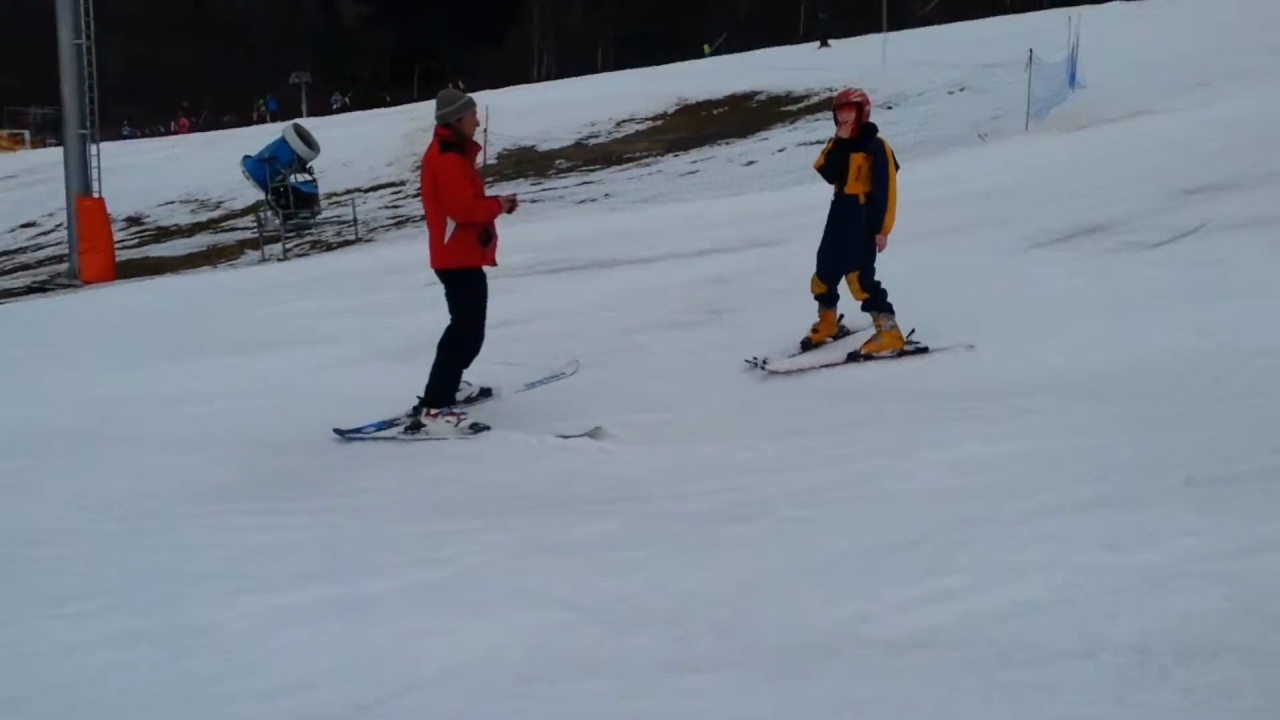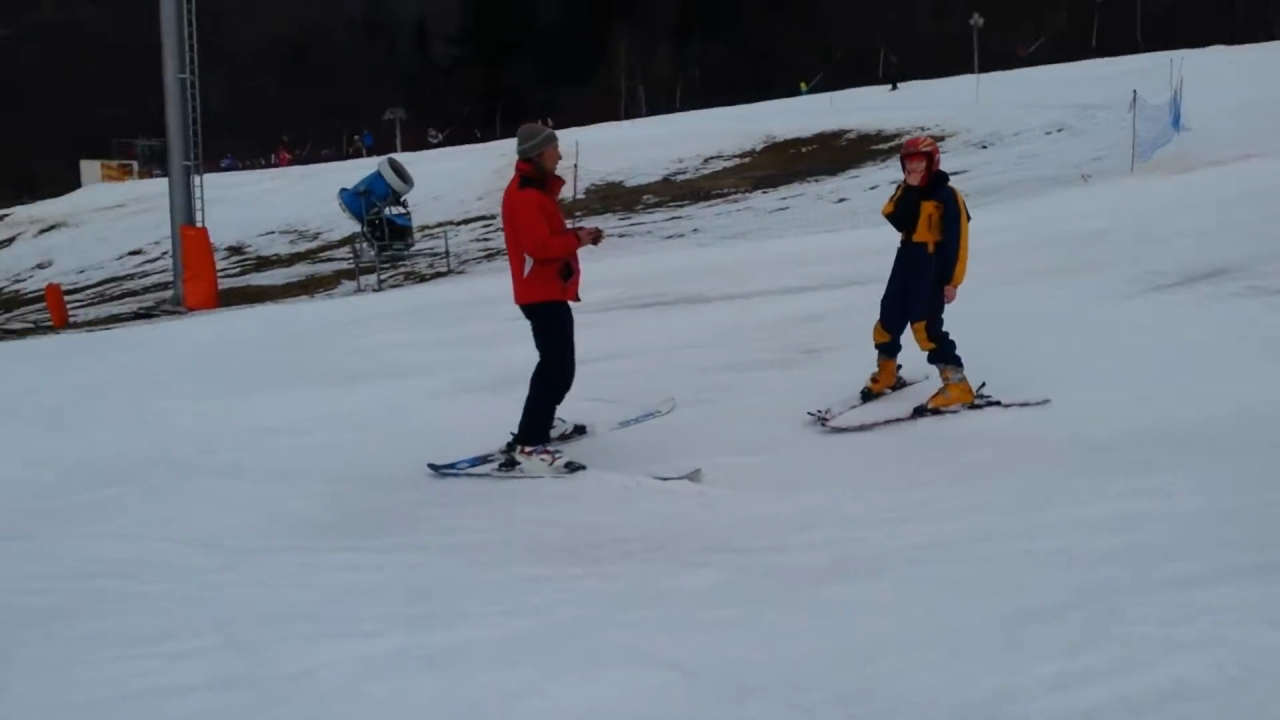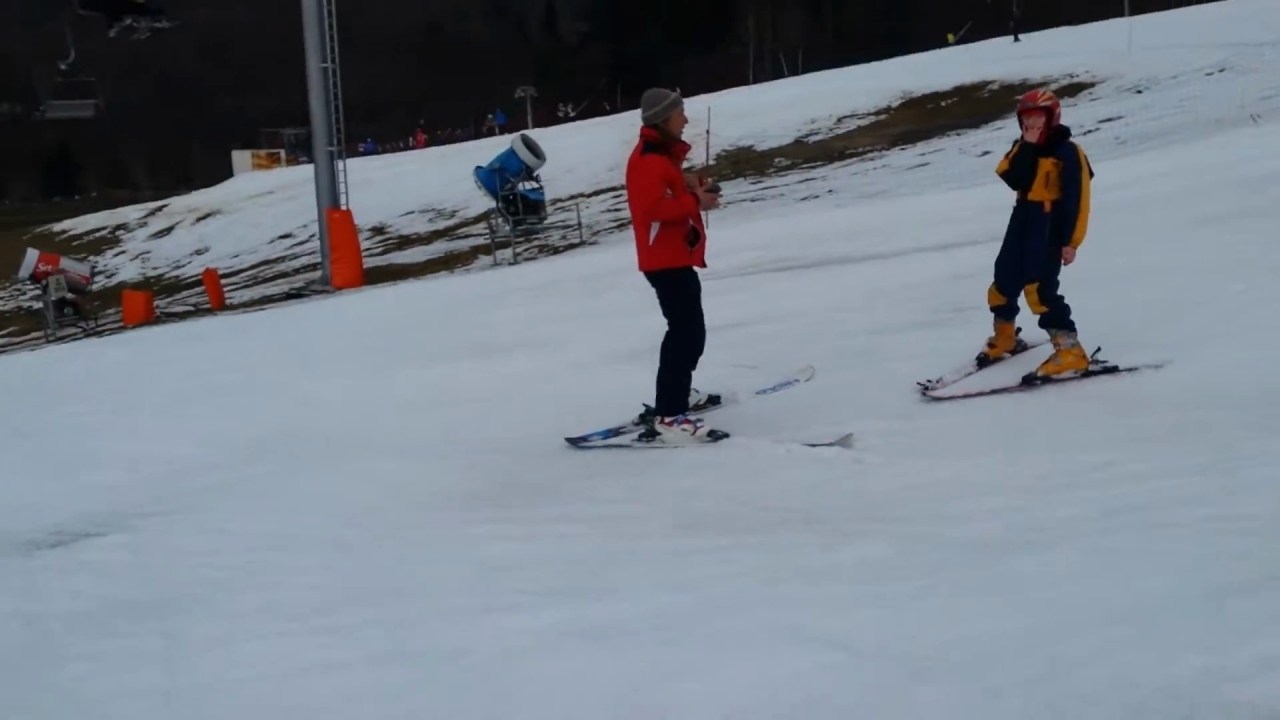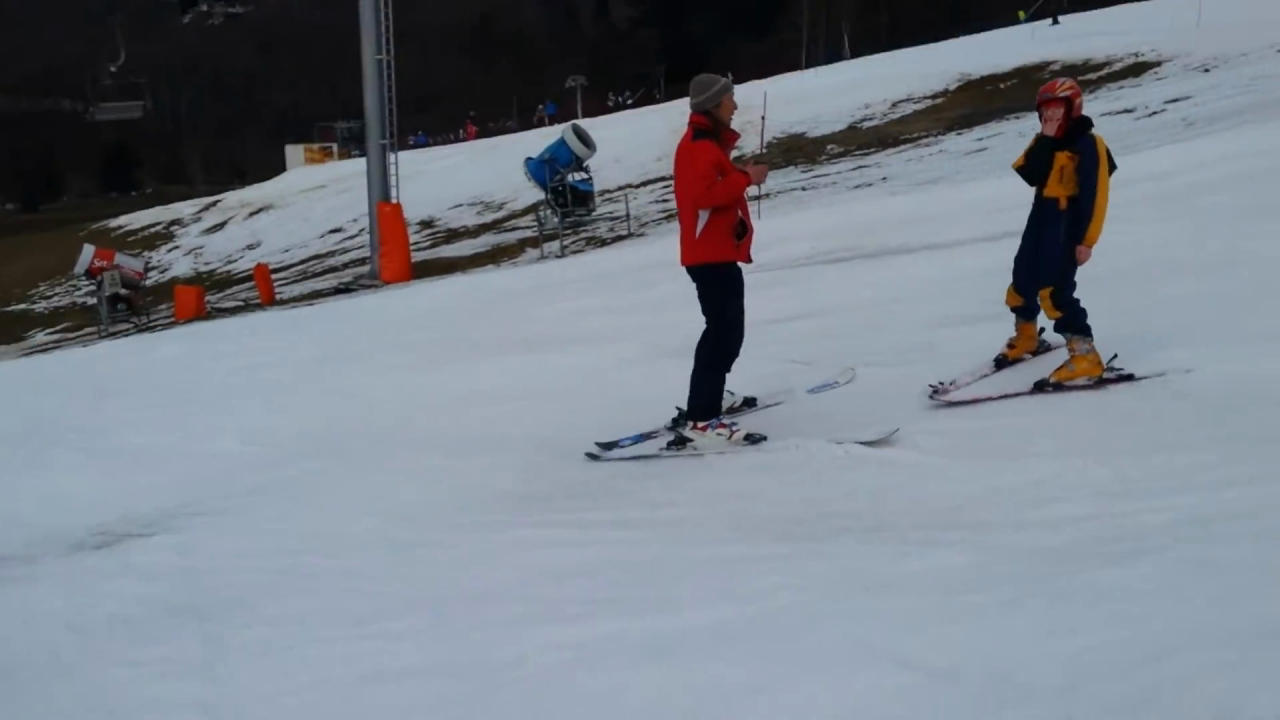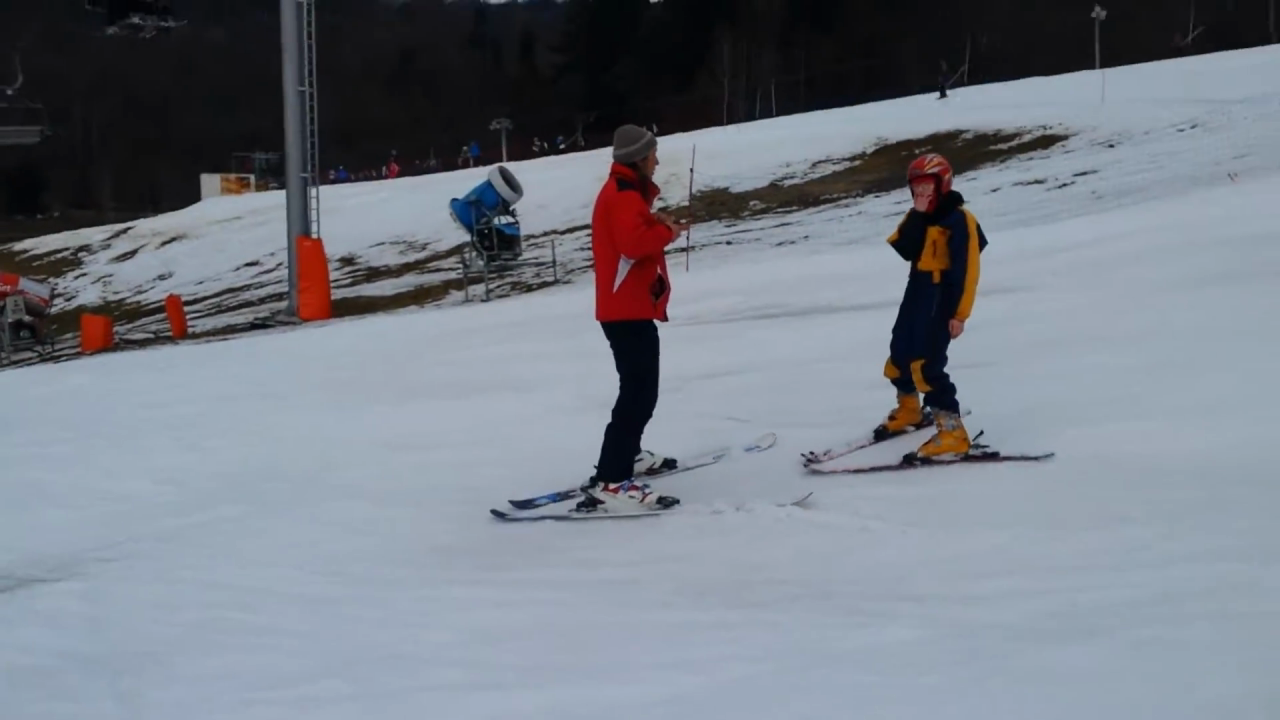
dt=0.3s
person 1, frame 1
left shoulder: (448, 153)
right shoulder: (448, 157)
right elbow: (463, 208)
left wrist: (493, 203)
right wrist: (497, 205)
left hip: (457, 255)
right hip: (460, 257)
left knee: (463, 325)
right knee: (468, 333)
left ankle: (447, 387)
right ankle: (435, 408)
person 1, frame 2
left shoulder: (535, 188)
right shoulder: (525, 193)
right elbow: (538, 245)
left wrist: (576, 233)
right wrist: (576, 240)
left hip: (548, 289)
right hip: (541, 292)
left knee: (555, 362)
right knee: (558, 367)
left ankle: (542, 423)
right ankle: (529, 445)
person 1, frame 3
left shoulder: (661, 154)
right shoulder: (649, 158)
right elbow: (652, 207)
left wrist: (691, 186)
right wrist: (696, 201)
left hip: (673, 256)
right hip: (667, 259)
left knee: (684, 331)
right knee: (689, 335)
left ankle: (675, 395)
right ankle: (668, 416)
person 1, frame 4
left shoulder: (706, 140)
right shoulder: (700, 143)
right elbow: (704, 194)
left wrist: (739, 175)
right wrist: (745, 178)
left hip: (713, 250)
right hip: (712, 253)
left knee: (721, 328)
right knee: (726, 333)
left ankle: (708, 396)
right ankle: (700, 419)
person 1, frame 5
left shoulder: (622, 191)
right shoulder: (624, 195)
right elbow: (634, 243)
left wrist: (658, 226)
right wrist: (667, 231)
left hip: (628, 306)
right hip: (629, 309)
left knee: (638, 388)
right knee: (639, 393)
left ankle: (627, 454)
person 2, frame 1
left shoulder: (876, 146)
right shoulder: (838, 144)
left elbow: (886, 190)
right elbow: (829, 174)
left wrist: (883, 229)
right wrist: (839, 143)
left hip: (864, 216)
right hip: (840, 213)
left knee: (858, 275)
right knee: (825, 272)
left ankle: (889, 332)
right ankle: (828, 324)
person 2, frame 2
left shoulder: (947, 196)
right shoulder: (906, 192)
left elbow: (957, 241)
right elbow: (898, 222)
left wrist: (952, 280)
right wrist: (909, 190)
left hip: (932, 265)
right hip: (906, 260)
left knee: (925, 325)
right knee: (888, 320)
left ankle: (957, 385)
right ankle: (887, 373)
person 2, frame 3
left shoulder: (1068, 151)
right shoulder: (1023, 148)
left elbow: (1077, 199)
right elbow: (1013, 179)
left wrist: (1072, 240)
right wrist: (1026, 147)
left hip: (1050, 224)
right hip: (1022, 219)
left knee: (1038, 287)
right knee: (1004, 281)
left ankle: (1070, 350)
right ankle: (1005, 336)
person 2, frame 4
left shoulder: (1088, 144)
right shoulder: (1046, 141)
left elbow: (1096, 194)
right elbow: (1032, 176)
left wrist: (1088, 239)
right wrist: (1044, 141)
left hip: (1068, 222)
right hip: (1041, 216)
left knee: (1053, 290)
right knee: (1022, 281)
left ankle: (1085, 356)
right ankle: (1027, 337)
person 2, frame 5
left shoulder: (958, 219)
right shoulder: (919, 215)
left elbow: (966, 269)
right elbow: (906, 251)
left wrist: (960, 313)
right wrist: (916, 216)
left hip: (941, 296)
right hip: (917, 290)
left knee: (925, 364)
right knee: (899, 354)
left ankle: (953, 432)
right ankle: (909, 410)
